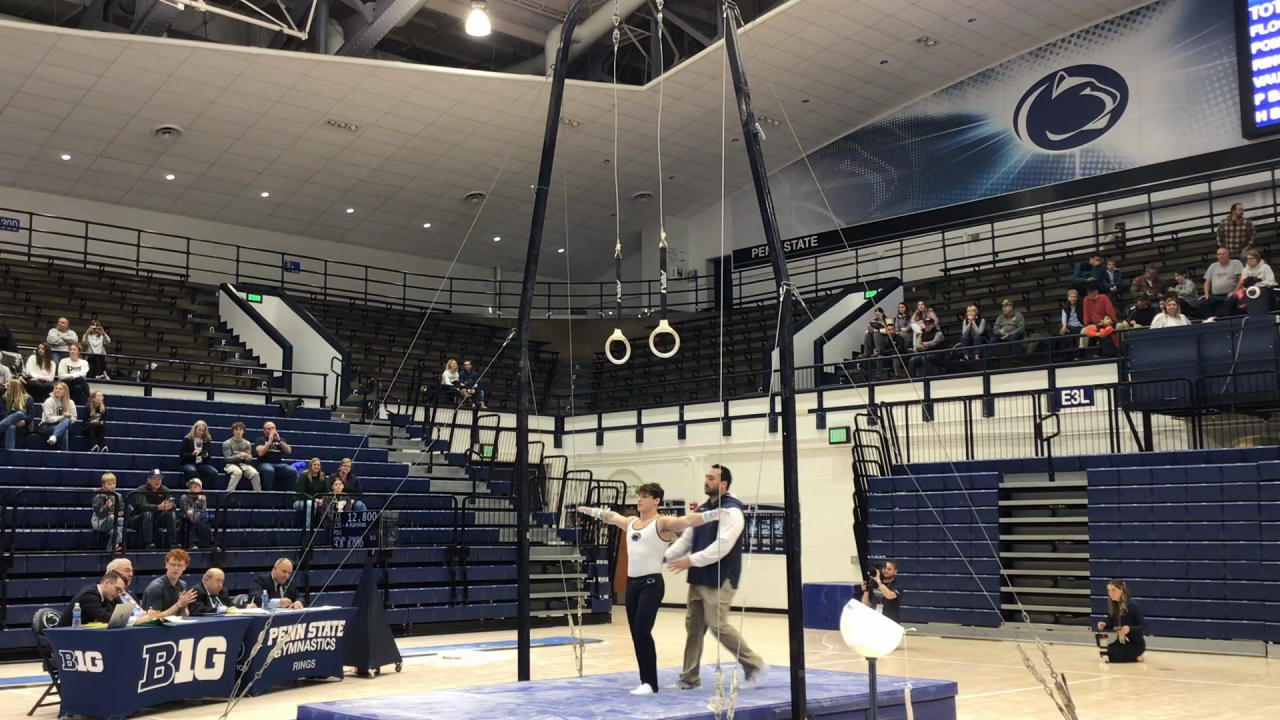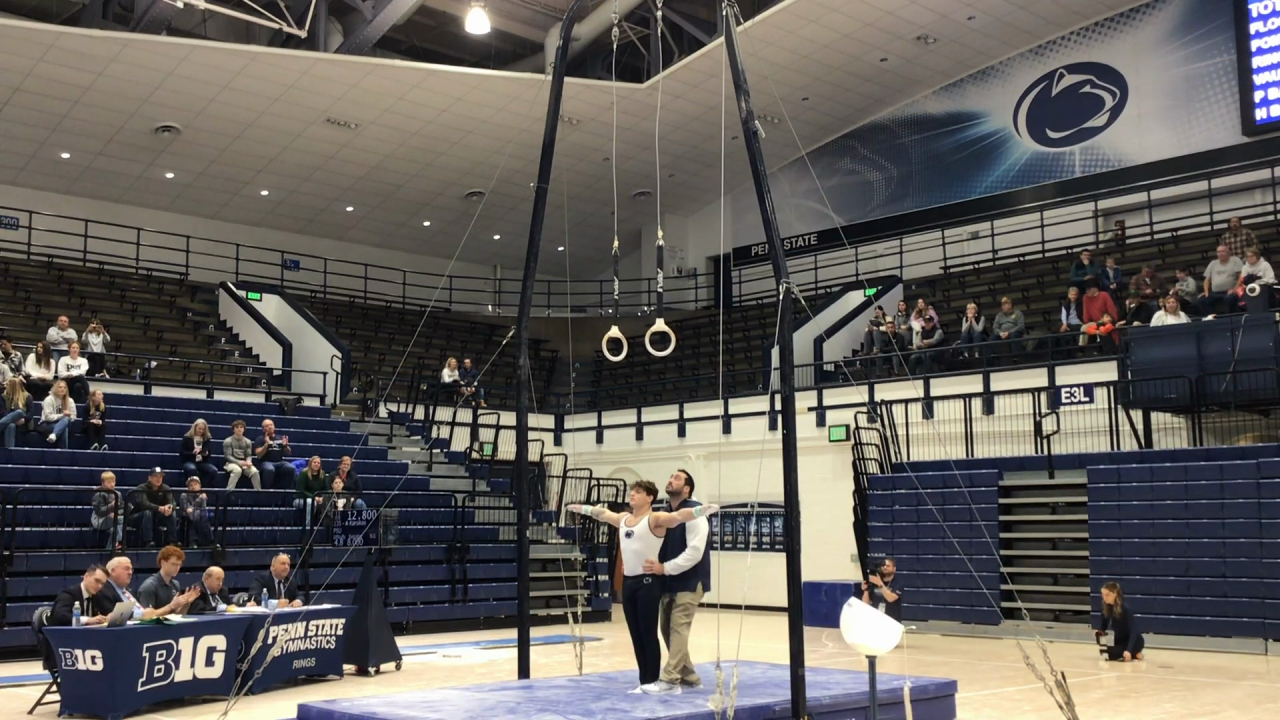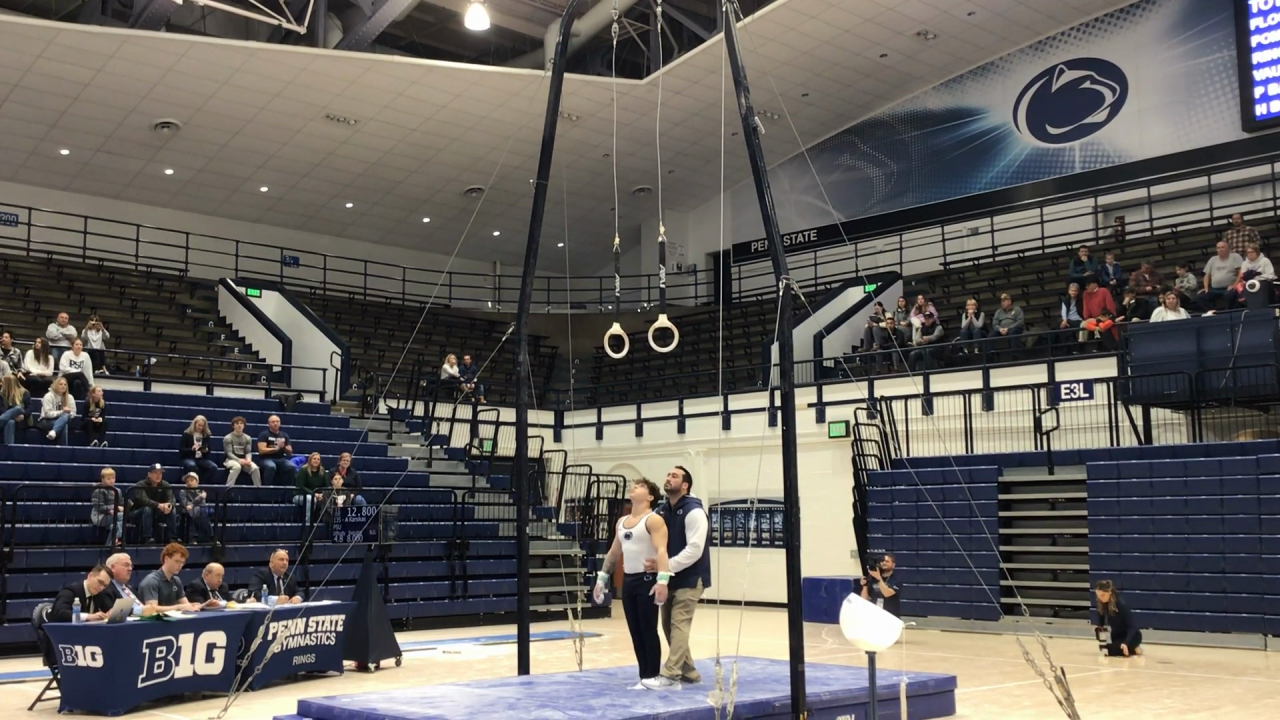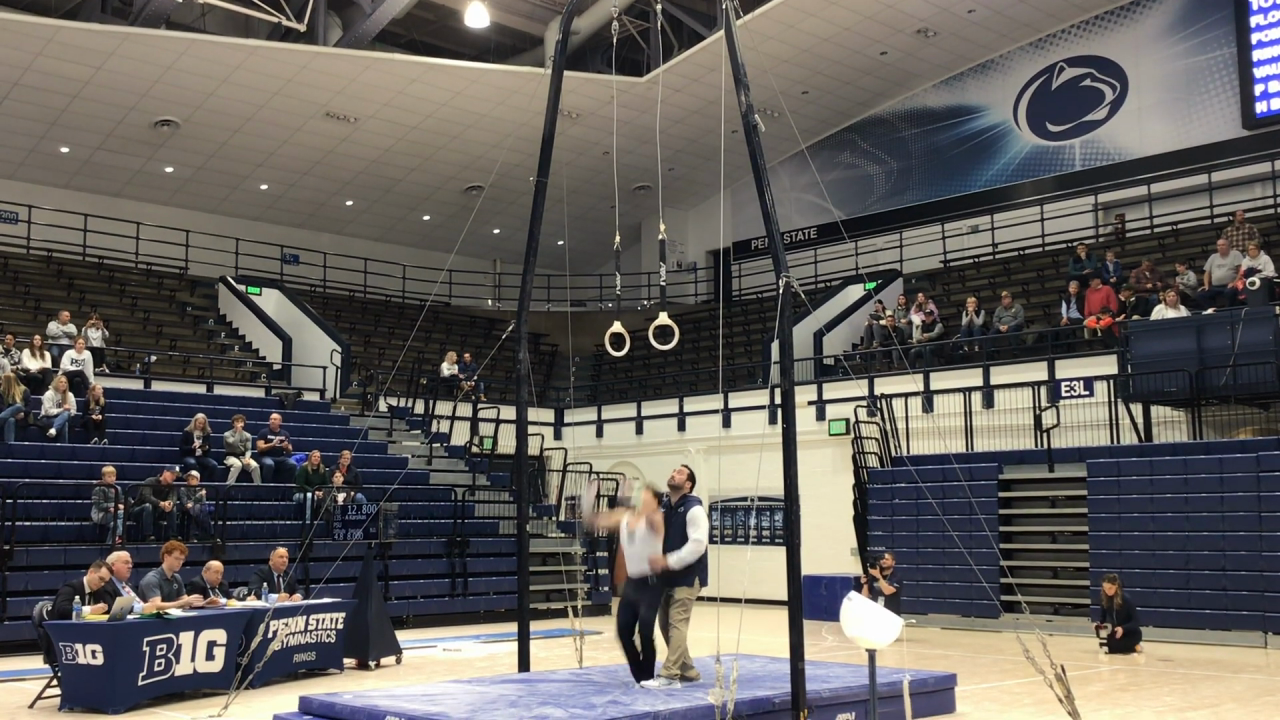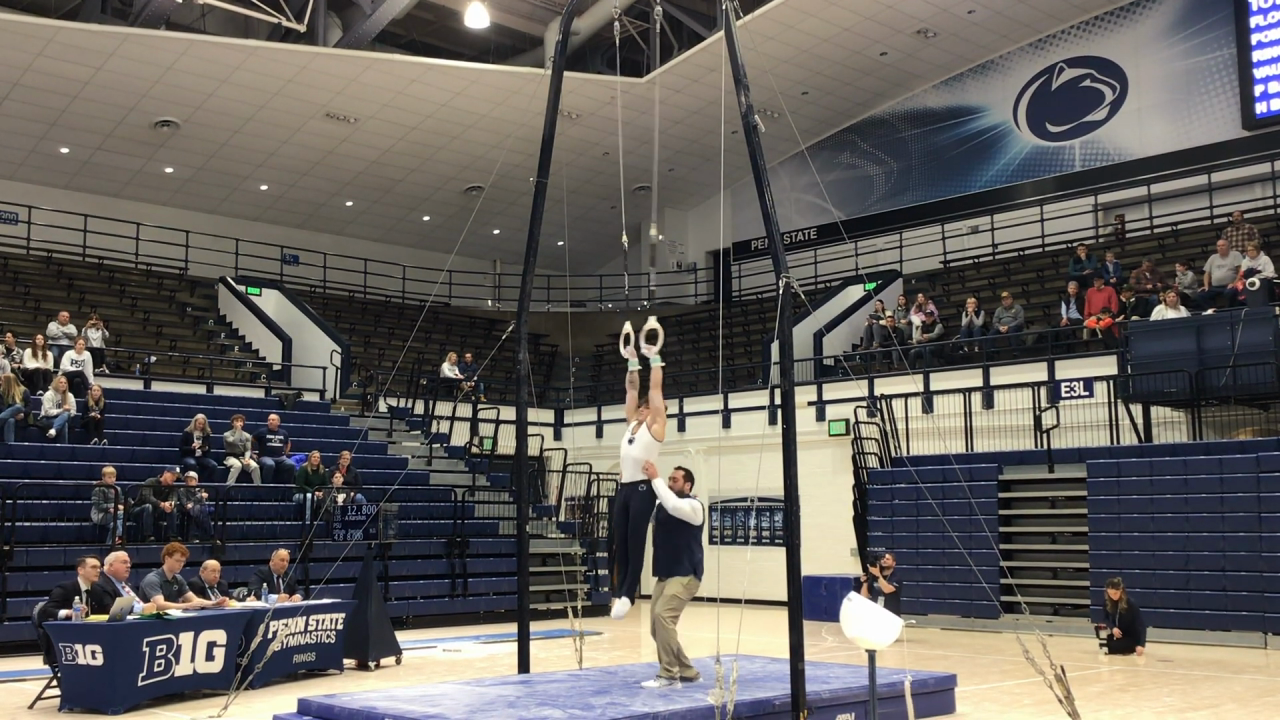
dt=1s
person 1, frame 1
left shoulder: (662, 523)
right shoulder: (630, 522)
left elbow: (687, 521)
right elbow: (611, 516)
left wrist: (711, 514)
right wrist: (592, 511)
left hip: (651, 583)
right hip: (632, 582)
left knee: (642, 632)
right knee: (636, 635)
left ankle: (651, 683)
right ankle: (645, 681)
person 1, frame 2
left shoulder: (655, 519)
right shoulder: (623, 518)
left elbow: (678, 515)
right elbow: (603, 513)
left wrist: (701, 510)
right wrist: (583, 509)
left hip: (648, 582)
right hip: (628, 582)
left knee: (648, 634)
right knee: (636, 635)
left ankle: (652, 681)
right ankle: (644, 682)
person 1, frame 3
left shoulder: (654, 520)
right shoulder: (622, 522)
left elbow: (661, 551)
right elbow: (613, 552)
left wrist: (662, 581)
right wrist: (602, 579)
left hip: (647, 580)
right hip: (628, 580)
left knee: (648, 631)
right knee: (635, 632)
left ankle: (652, 677)
right ankle: (644, 677)
person 1, frame 4
left shoulder: (654, 521)
right shoulder: (623, 519)
left elbow: (651, 516)
right elbow: (596, 524)
left wrist: (642, 499)
right wrist: (588, 506)
left hip: (650, 584)
right hip: (631, 584)
left knee: (645, 631)
right knee: (623, 633)
left ankle: (648, 678)
right ankle: (639, 677)
person 1, frame 5
left shoulder: (654, 425)
right shoulder: (632, 423)
left elbow: (656, 389)
right elbow: (632, 389)
left wrist: (654, 358)
right wrist: (632, 361)
left hip: (643, 490)
right hip: (624, 491)
left knee: (635, 543)
right knee: (620, 544)
left ankle: (628, 594)
right ankle: (619, 594)
person 2, frame 1
left shoulder: (731, 511)
right shoulder: (701, 510)
left elbow: (722, 546)
right elbow: (685, 539)
left wrist: (691, 560)
right wrist: (664, 557)
left hip: (721, 579)
right hip: (699, 578)
left knee: (718, 625)
right knee: (693, 627)
left ankle: (755, 666)
right ankle: (689, 678)
person 2, frame 2
left shoulder: (694, 515)
left elbow: (694, 553)
left wrist: (664, 568)
left hip: (689, 582)
right hip: (669, 582)
left knee: (678, 628)
right knee: (668, 629)
left ankle: (669, 680)
right ankle: (688, 676)
person 2, frame 3
left shoulder: (694, 512)
right shoulder: (661, 511)
left elbow: (695, 550)
left wrist: (666, 565)
right wrist: (644, 560)
left hip: (689, 579)
right hip: (668, 579)
left knee: (679, 625)
right knee: (670, 626)
left ankle: (670, 676)
right ankle: (688, 672)
person 2, frame 4
left shoulder: (695, 509)
right shoulder: (662, 508)
left elbow: (698, 545)
left wrist: (669, 561)
right wrist: (653, 557)
left hip: (688, 578)
right hip: (667, 577)
left knee: (677, 624)
right knee: (666, 626)
left ankle: (670, 675)
right ankle: (687, 671)
person 2, frame 5
left shoulder: (692, 505)
right shoulder: (661, 507)
left elbow: (675, 506)
left wrist: (655, 479)
left hip: (685, 576)
right hip: (664, 575)
left knee: (663, 617)
right knee: (658, 626)
left ankle: (669, 675)
right ankle: (687, 671)
